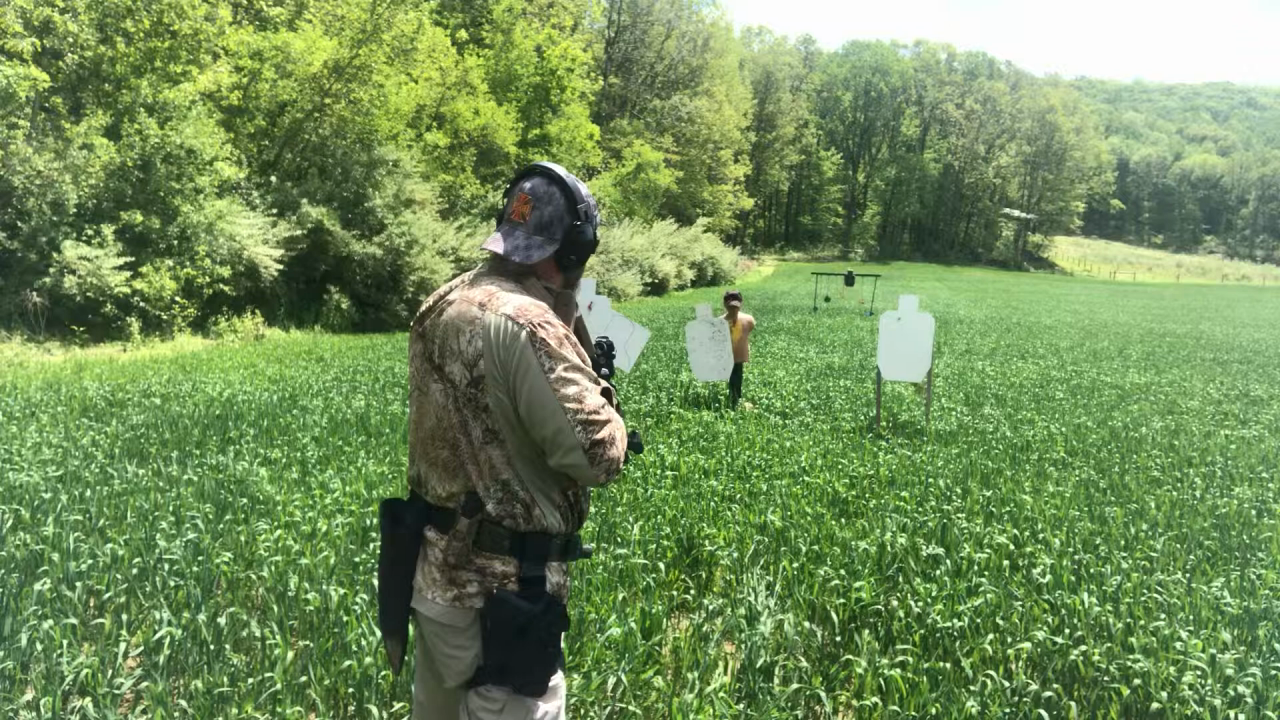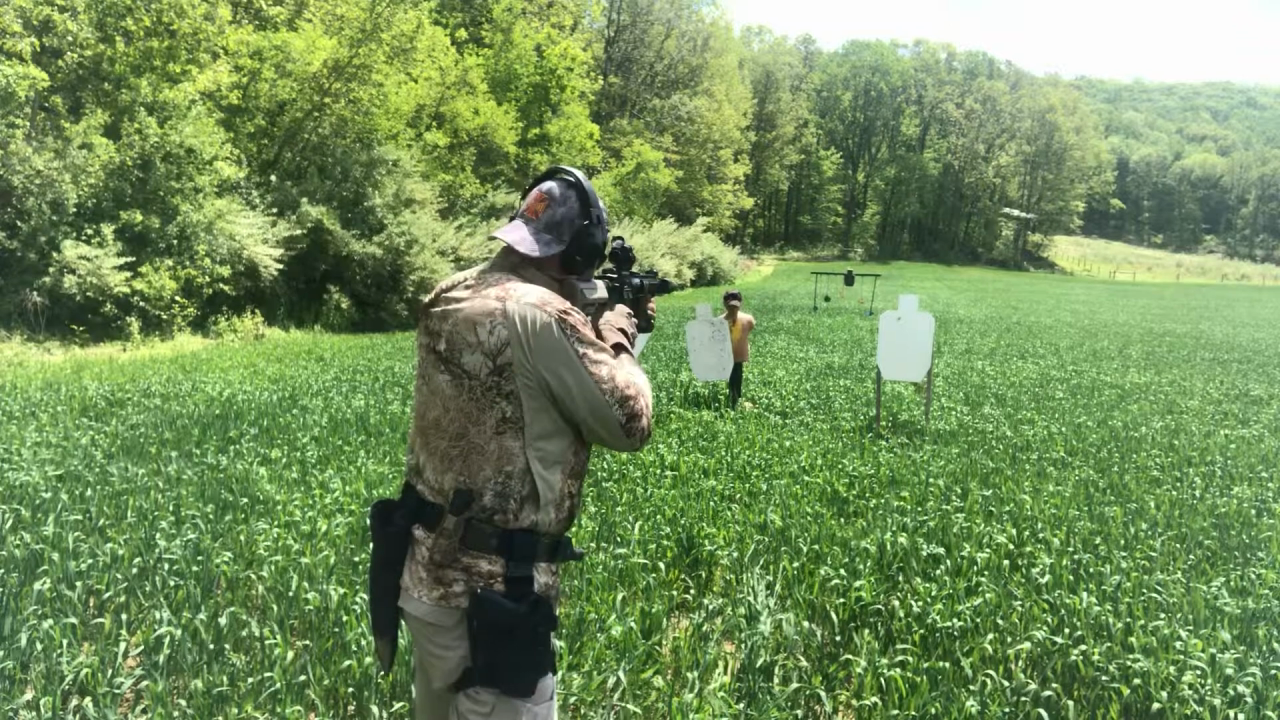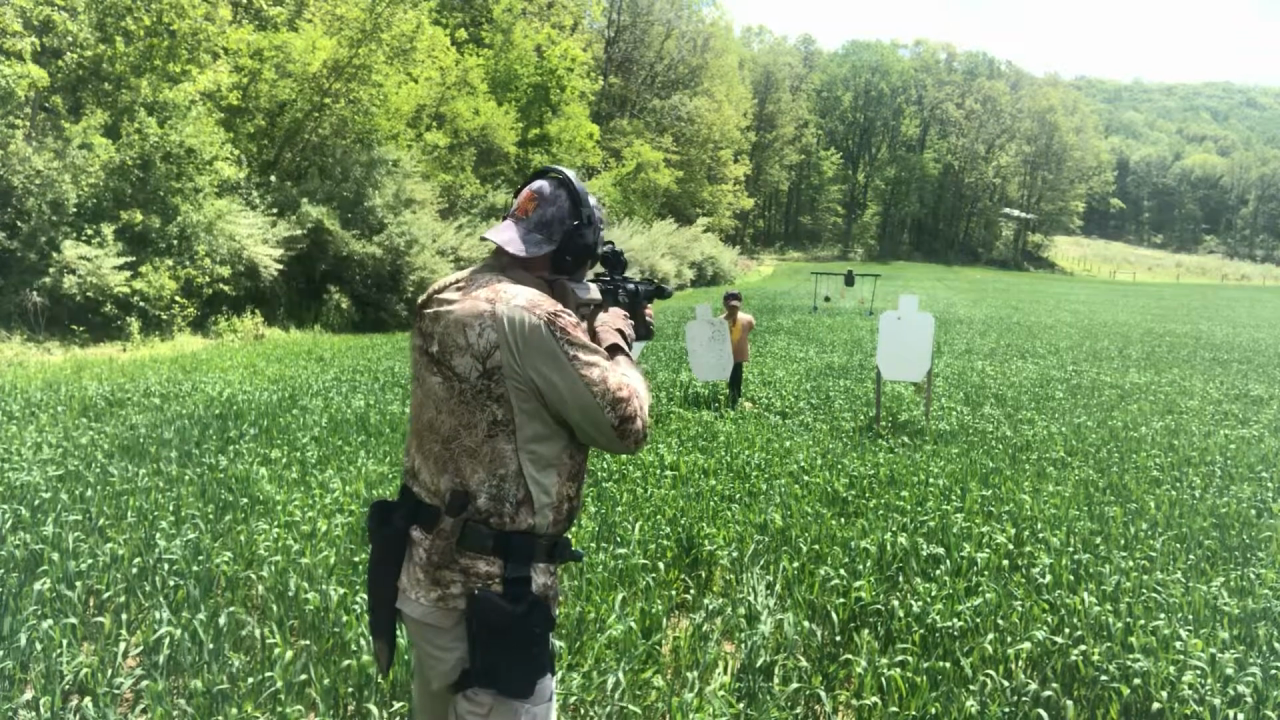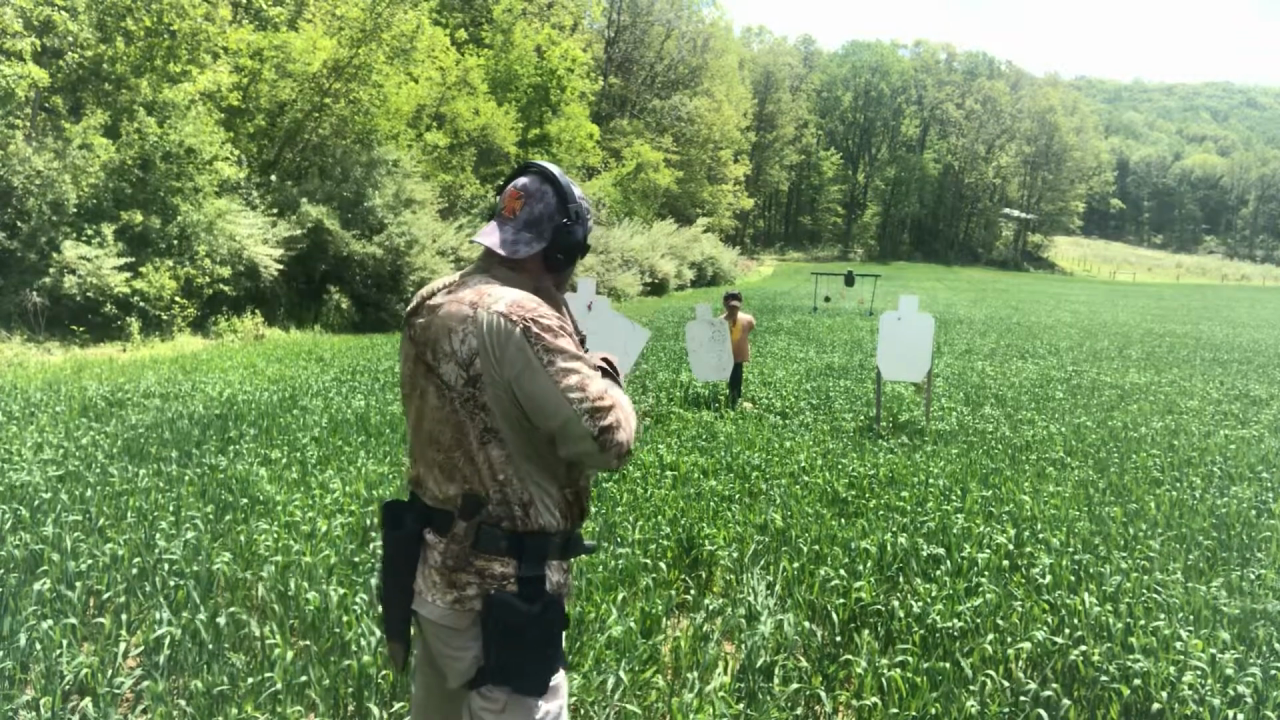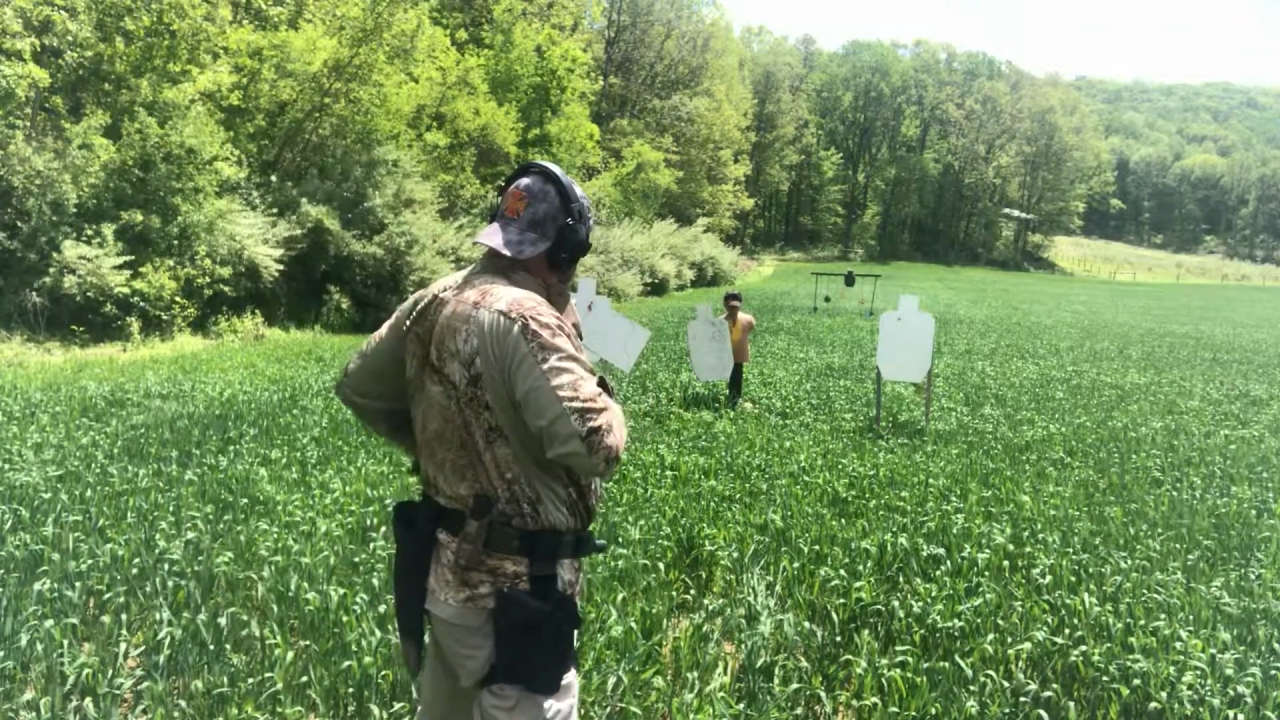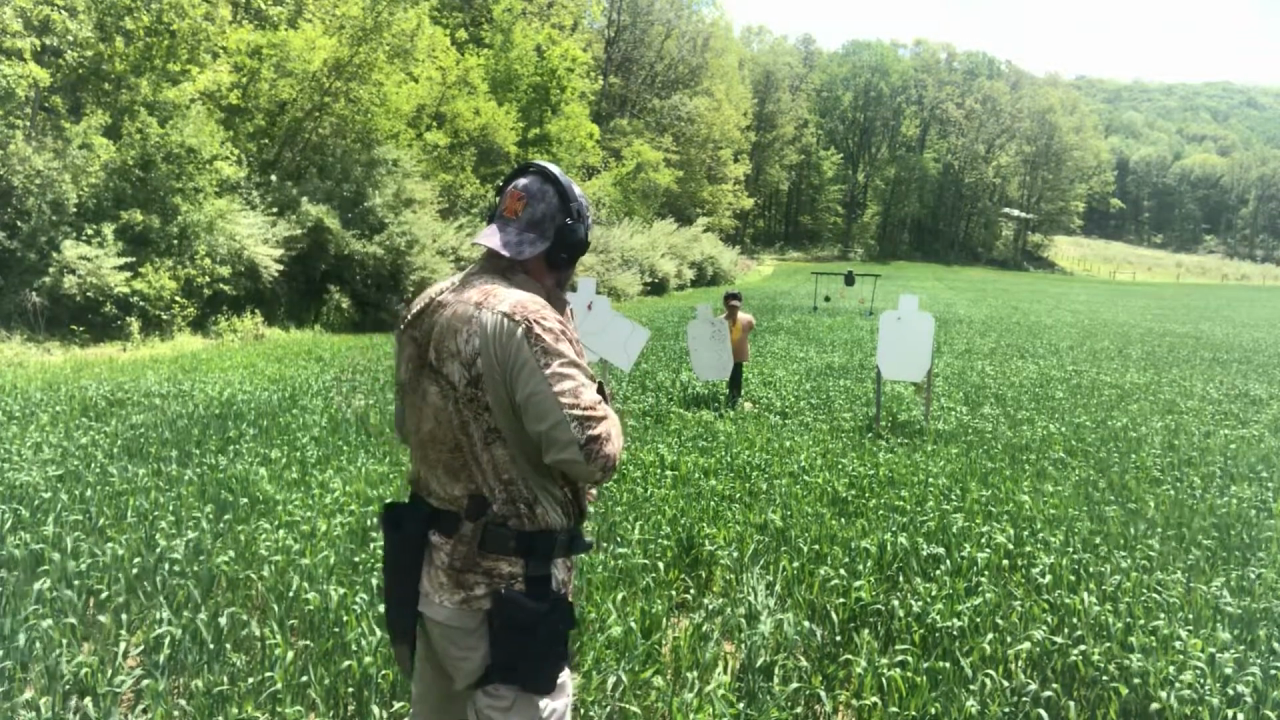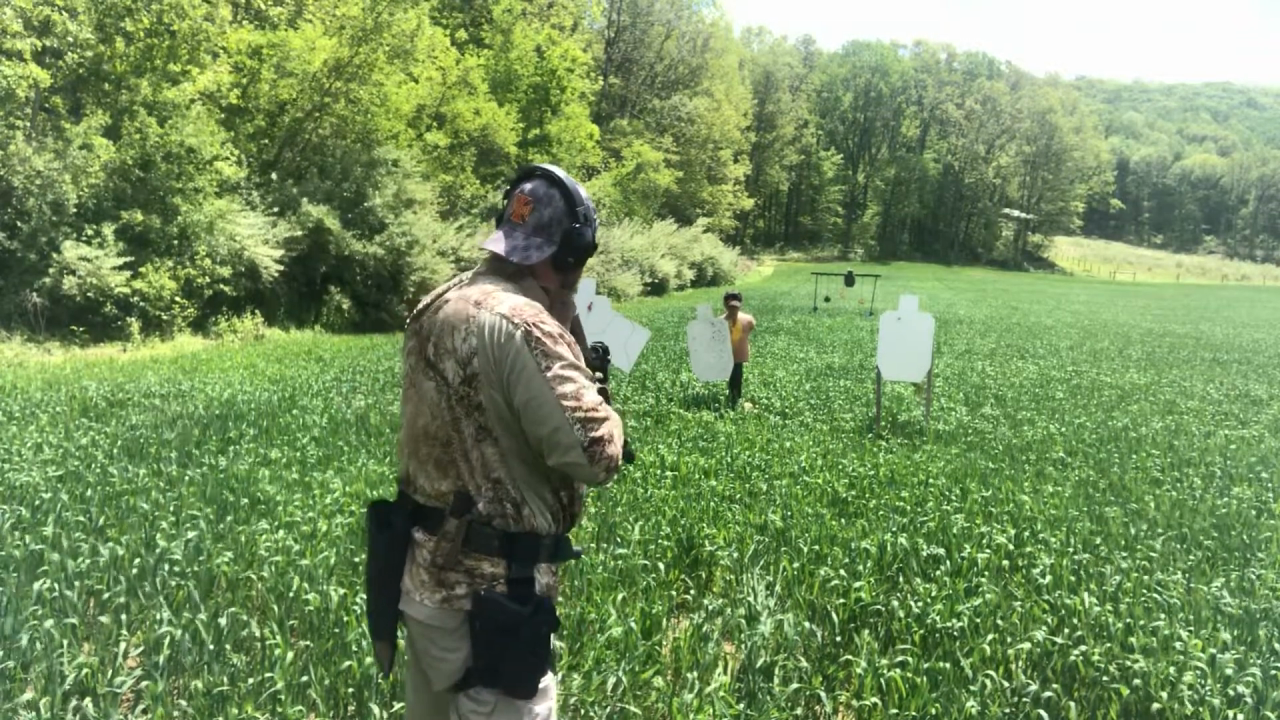
dt=0.7s
person 1, frame 1
left shoulder: (441, 303)
right shoulder: (527, 324)
right elbow: (594, 455)
right wrist: (599, 394)
left hip: (436, 573)
right hip: (500, 588)
person 1, frame 2
left shoulder: (447, 299)
right shoulder: (543, 318)
right elbow: (628, 423)
left wrist: (592, 327)
right wrist: (616, 332)
left hip: (426, 570)
right hip: (491, 587)
person 1, frame 3
left shoulder: (442, 299)
right shoulder: (535, 320)
right elbow: (625, 426)
left wrist: (587, 331)
right wrist: (615, 342)
left hip: (425, 571)
right hip: (490, 586)
person 1, frame 4
left shoulder: (430, 303)
right shoulder: (523, 323)
right elbow: (607, 440)
left wrist: (567, 364)
right wrist: (602, 376)
left hip: (435, 568)
right hip: (501, 584)
person 1, frame 5
left shoulder: (431, 303)
right shoulder: (524, 320)
left elbow: (358, 386)
right elbow: (591, 445)
right wrist: (603, 400)
left hip: (445, 567)
right hip: (514, 582)
person 1, frame 6
left shoulder: (429, 307)
right shoulder: (526, 322)
right elbow: (591, 453)
right wrist: (598, 403)
left hip: (436, 568)
right hip: (508, 584)
person 1, frame 7
left shoulder: (437, 305)
right shoulder: (523, 326)
right elbow: (594, 455)
left wrist: (569, 381)
right wrist: (597, 404)
left hip: (425, 569)
right hip: (488, 587)
